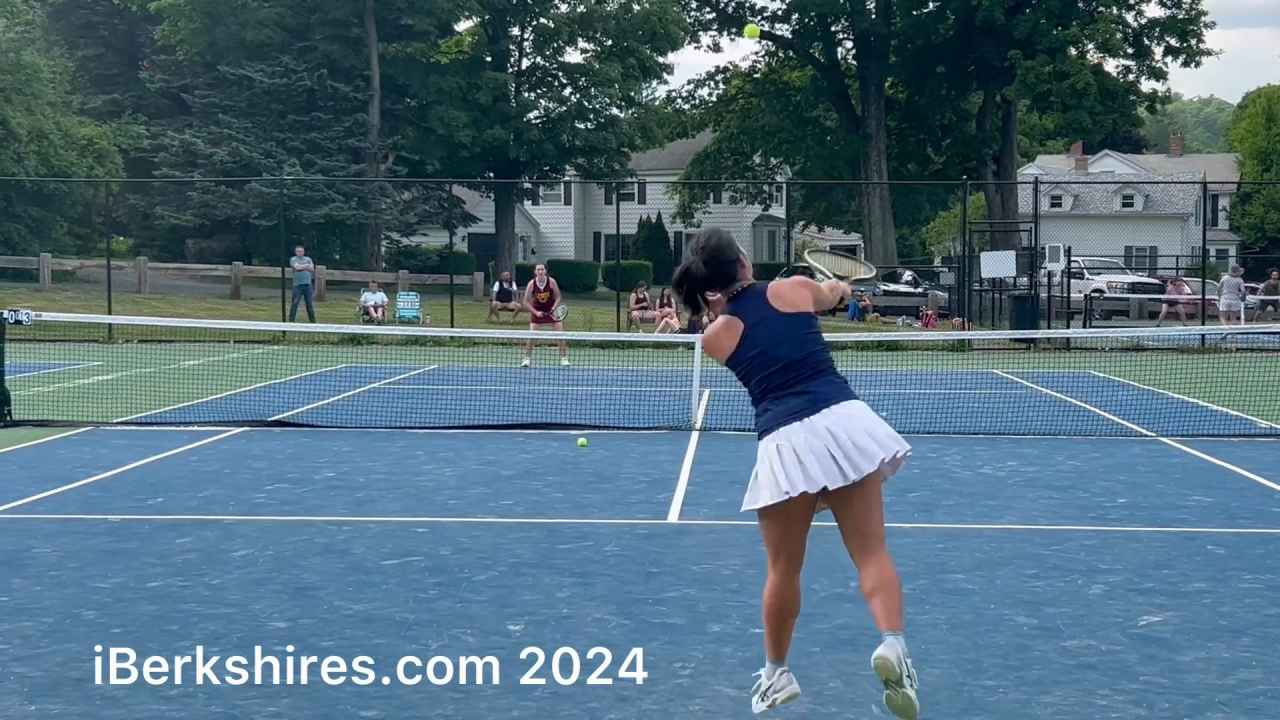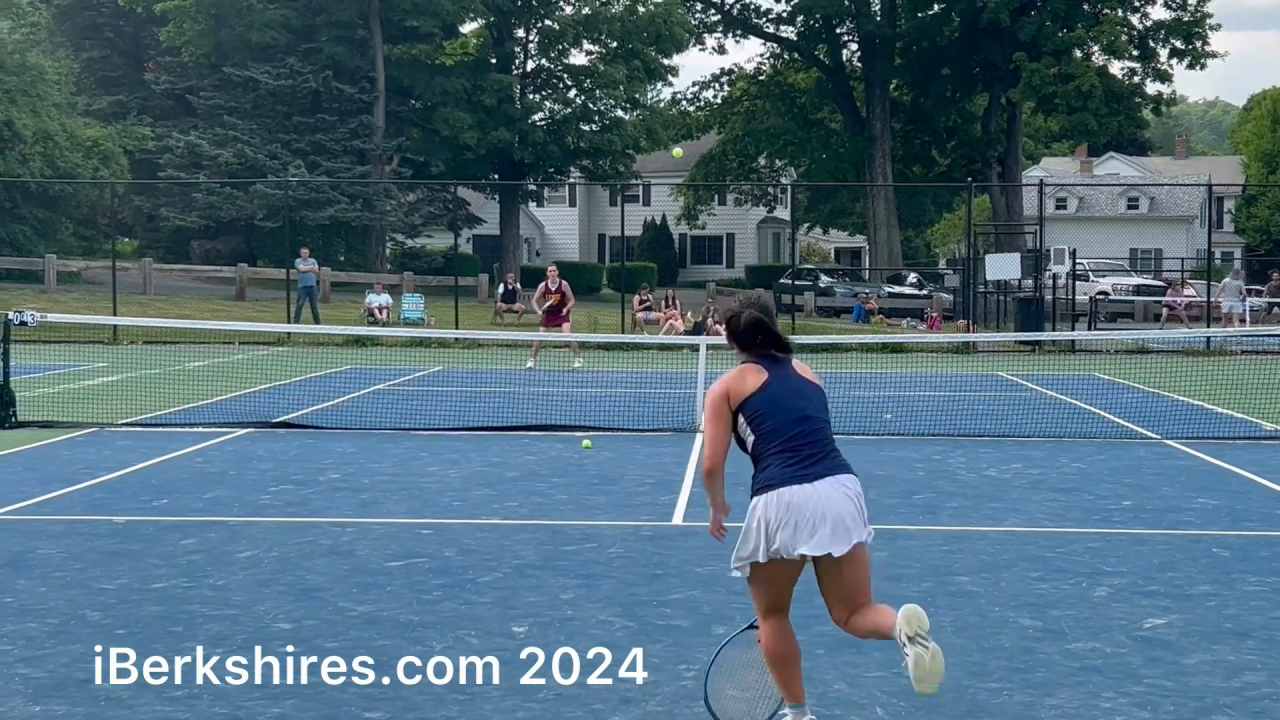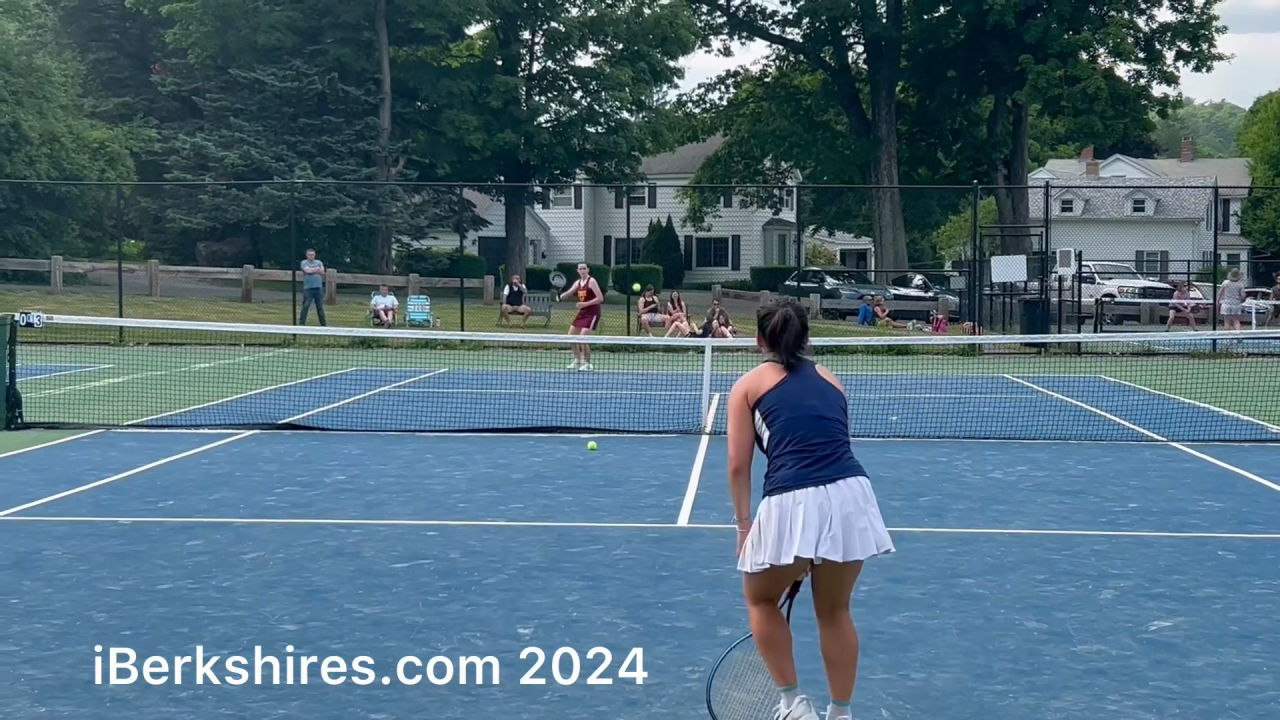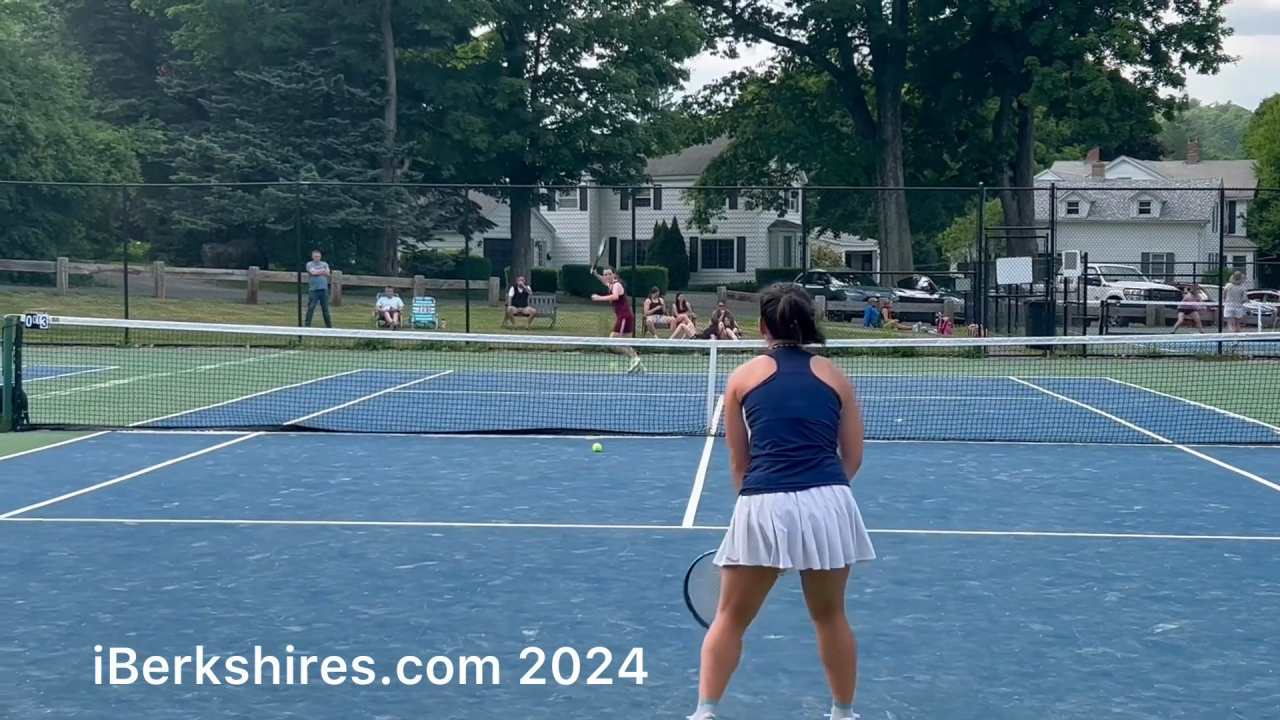
dt=0.3s
person 1, frame 1
left shoulder: (715, 334)
right shoulder: (793, 290)
right elbow: (836, 292)
right wrist: (829, 282)
left hip: (786, 445)
right hip: (842, 427)
left knee: (784, 572)
right knee: (871, 553)
left ankle: (779, 674)
right ankle: (892, 648)
person 1, frame 2
left shoulder: (726, 386)
right shoulder: (805, 372)
left elbow: (712, 464)
left wrist: (717, 509)
left hip: (779, 503)
right hip: (837, 490)
left knee: (772, 615)
right knee: (855, 614)
right ankle: (906, 625)
person 1, frame 3
left shoulder: (749, 384)
right shoulder: (830, 379)
left elbow: (738, 466)
left wrist: (744, 523)
left hip: (791, 505)
right hip: (851, 497)
left knee: (762, 604)
right knee: (834, 613)
person 1, frame 4
left shoulder: (742, 377)
right shoulder: (834, 375)
right elbow: (854, 456)
left hip: (764, 507)
right hip: (828, 502)
left knee: (730, 619)
right knee: (831, 615)
